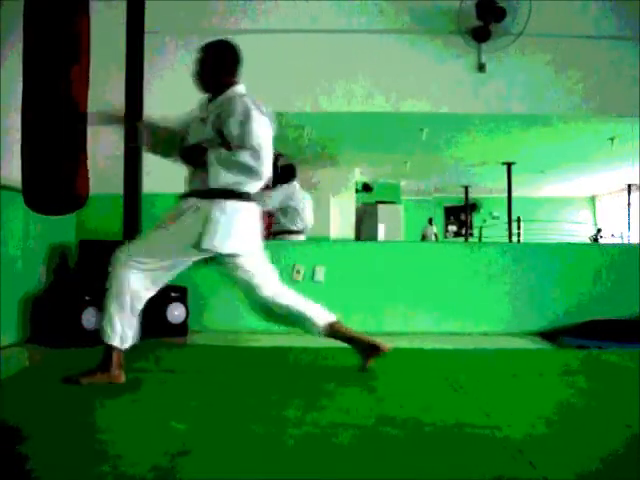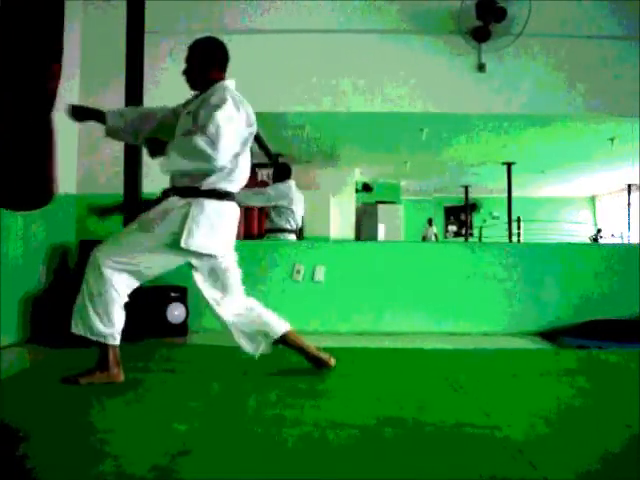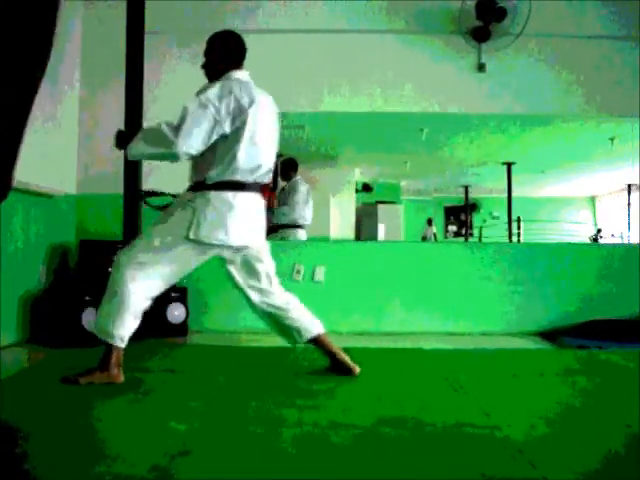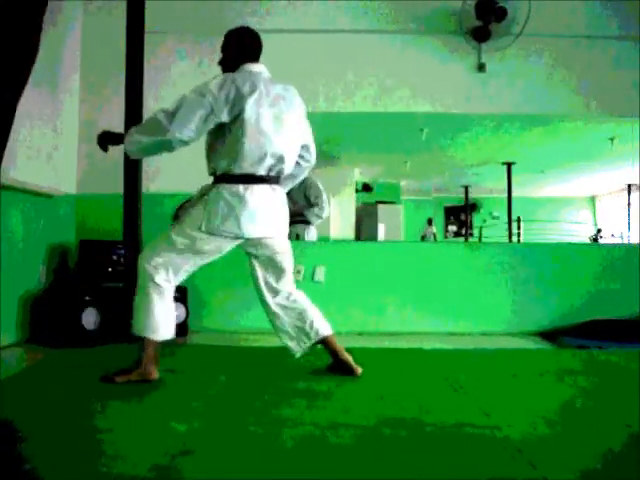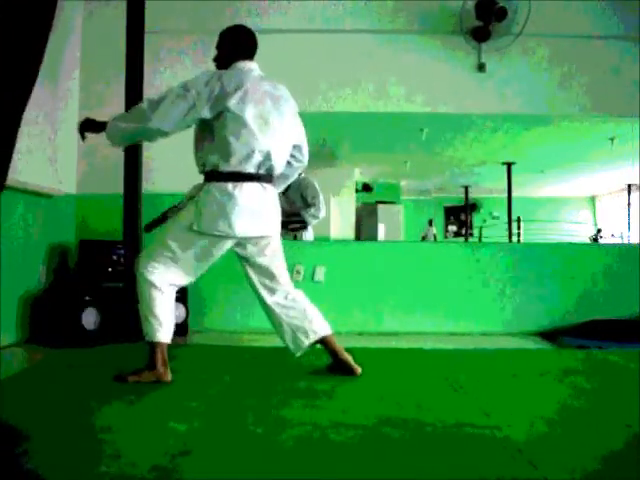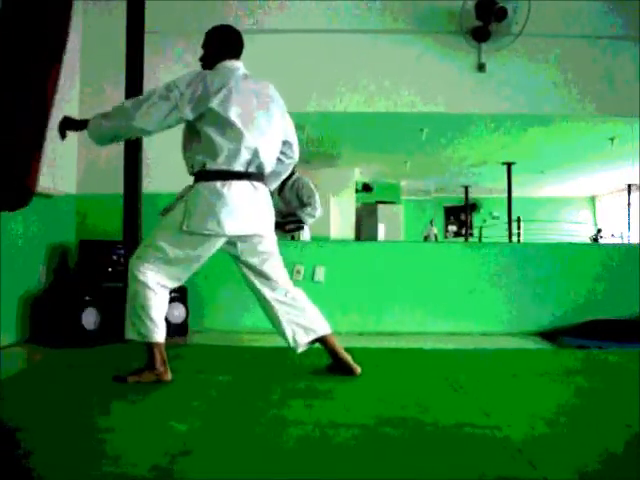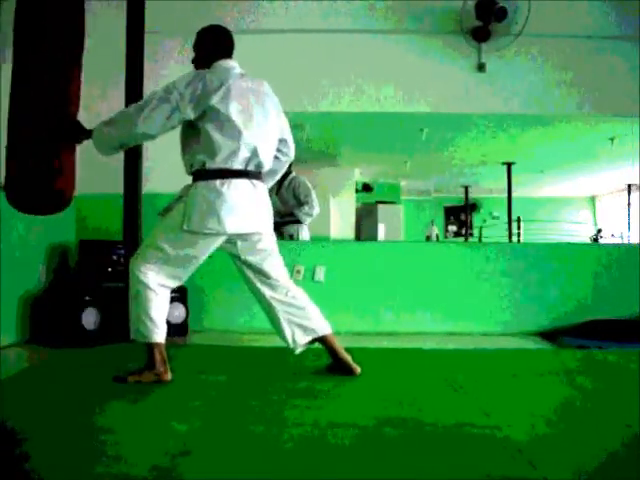
dt=0.2s
person 1, frame 1
left shoulder: (240, 108)
right shoulder: (216, 107)
left elbow: (253, 163)
right elbow: (188, 145)
left wrist: (204, 157)
left hip: (215, 214)
right hip: (231, 216)
left knee: (129, 265)
right knee: (273, 291)
left ankle: (112, 366)
right ankle: (360, 342)
person 1, frame 2
left shoulder: (227, 103)
right shoulder: (205, 101)
left elbow: (214, 154)
right elbow: (158, 121)
left wrist: (165, 148)
right wrist: (100, 116)
left hip: (194, 214)
right hip: (215, 216)
left knee: (107, 263)
right knee: (230, 301)
left ankle: (109, 365)
right ankle: (312, 352)
person 1, frame 3
left shoulder: (223, 93)
right shoulder: (264, 100)
left elbow: (179, 139)
left wrist: (131, 141)
left hip: (212, 207)
right hip: (248, 209)
left knee: (133, 267)
right knee: (265, 289)
left ankle: (110, 366)
right ankle: (339, 358)
person 1, frame 4
left shoulder: (229, 85)
right shoulder: (289, 95)
left elbow: (175, 125)
right elbow: (306, 156)
left wrist: (123, 138)
left hip: (231, 201)
right hip: (271, 204)
left knee: (157, 263)
right knee: (280, 288)
left ankle: (145, 363)
right ankle: (343, 359)
person 1, frame 5
left shoulder: (217, 83)
right shoulder: (281, 94)
left elbow: (158, 115)
right elbow: (299, 154)
left wrist: (104, 126)
left hip: (222, 199)
right hip: (263, 203)
left knee: (155, 267)
right knee: (277, 286)
left ankle: (159, 365)
right ankle: (342, 358)
person 1, frame 6
left shoulder: (201, 83)
right shoulder: (269, 92)
left elbow: (141, 114)
right elbow: (289, 151)
left wrist: (83, 125)
left hip: (212, 199)
right hip: (255, 201)
left knee: (147, 268)
right knee: (276, 283)
left ankle: (157, 365)
right ankle: (341, 357)
person 1, frame 7
left shoulder: (200, 82)
right shoulder: (264, 90)
left elbow: (144, 119)
right elbow: (284, 150)
left wrist: (90, 133)
left hip: (212, 198)
right hip: (253, 200)
left knee: (148, 268)
right knee: (276, 283)
left ankle: (157, 365)
right ankle: (342, 357)
